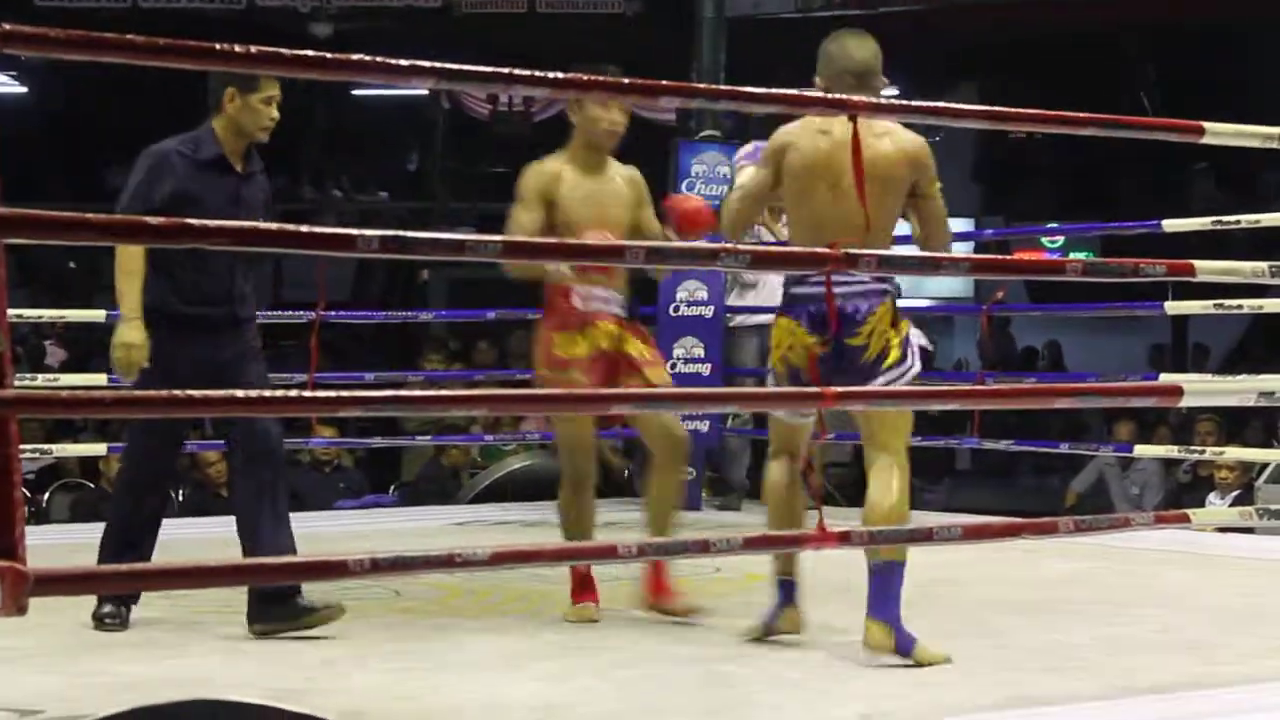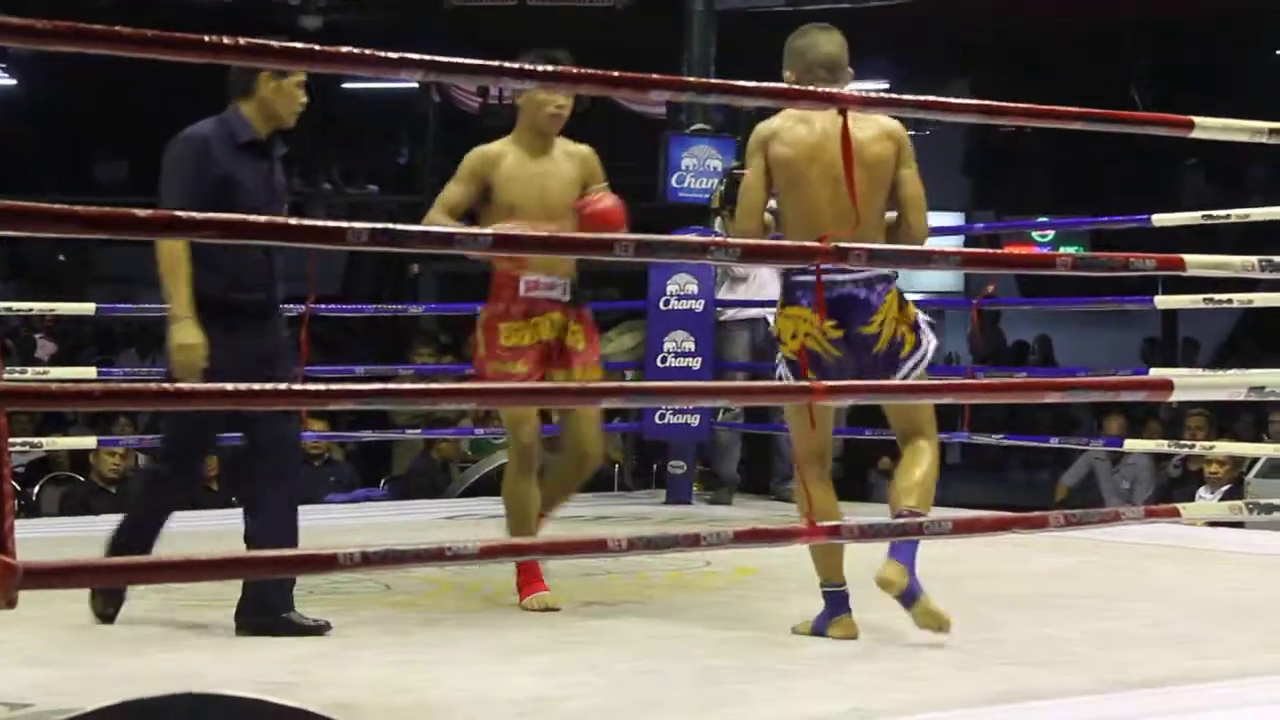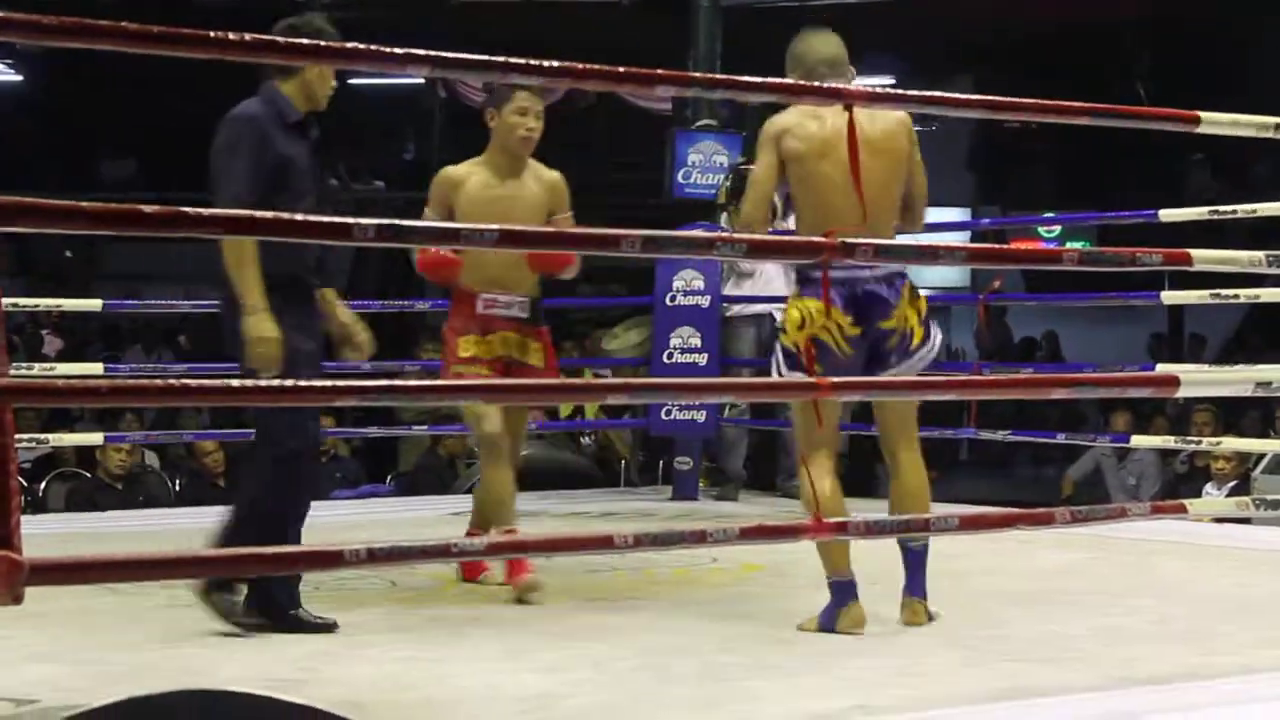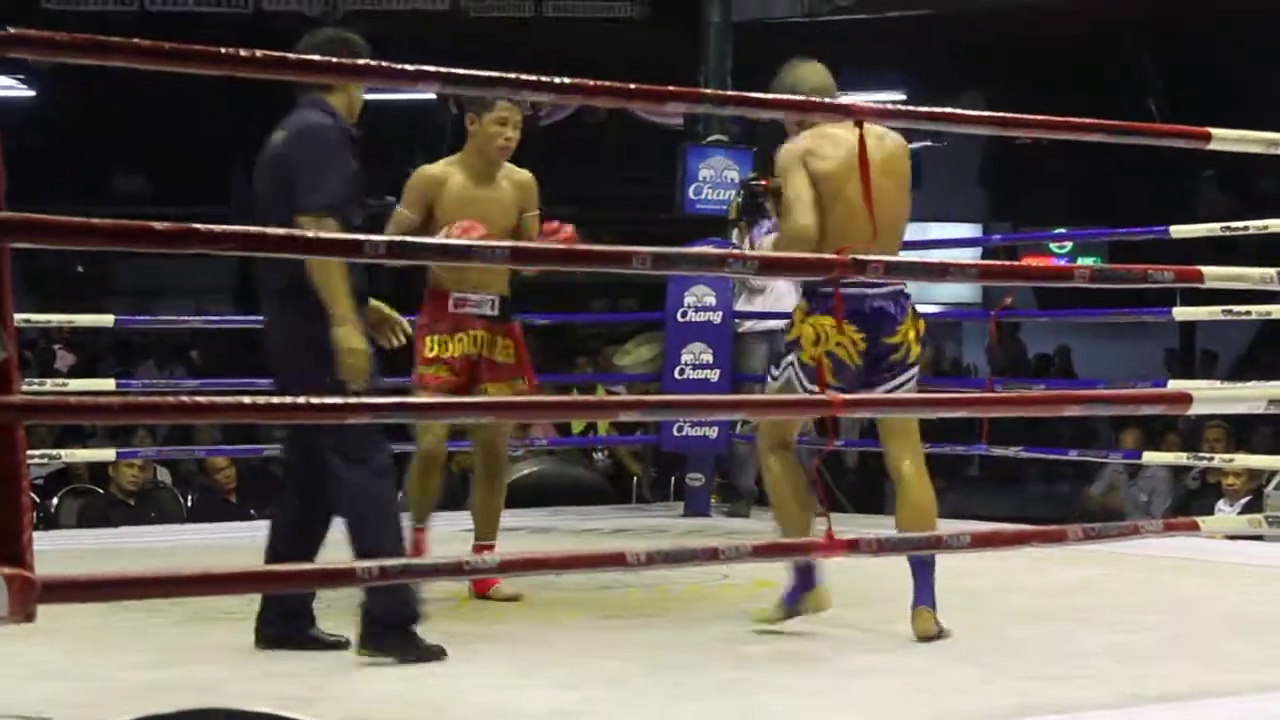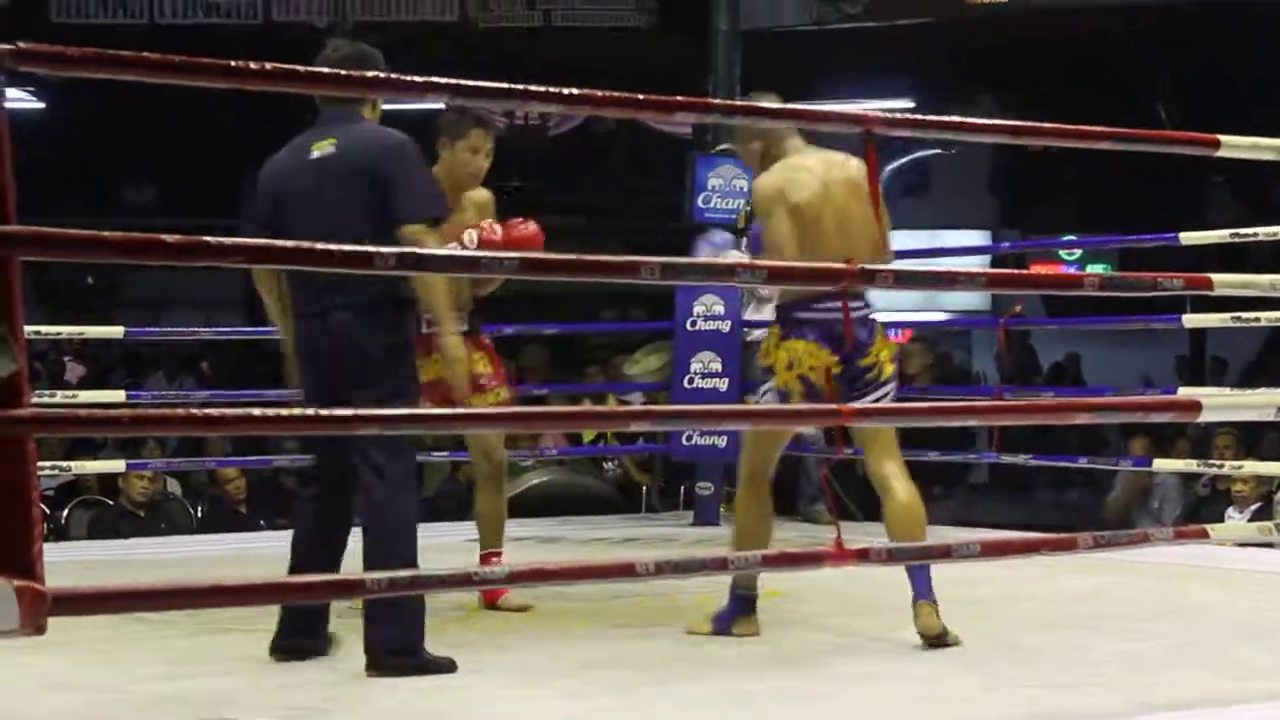
dt=0.2s
person 1, frame 1
left shoulder: (255, 176)
right shoulder: (168, 160)
right elbow: (132, 238)
right wrist: (131, 318)
left hip: (236, 340)
right hip: (179, 342)
left knee: (261, 452)
right knee: (148, 465)
left ankle: (275, 598)
right ankle: (115, 592)
person 1, frame 2
left shoulder: (271, 157)
right shoulder: (200, 145)
right elbow: (173, 234)
right wrist: (183, 320)
left hip: (261, 329)
right hip: (214, 328)
left knee: (279, 457)
right knee: (184, 454)
left ankle: (268, 604)
right ankle: (119, 564)
person 1, frame 3
left shoulder: (292, 132)
right shoulder: (249, 123)
right elbow: (236, 220)
left wrist: (334, 308)
right wrist: (256, 312)
left hip: (294, 314)
right hip: (269, 316)
left knee: (284, 443)
right knee: (293, 440)
left ankle: (271, 597)
right ankle: (233, 576)
person 1, frame 4
left shoulder: (284, 142)
right shoulder: (324, 138)
right elbow: (317, 230)
left wrist: (362, 305)
right wrist: (345, 322)
left hip: (289, 326)
right hip: (319, 331)
left knee: (309, 469)
right knee: (362, 465)
left ankle: (284, 617)
right ankle: (388, 621)
person 1, frame 5
left shoulder: (282, 165)
right shoulder: (390, 147)
left elbow: (265, 266)
right elbow: (419, 240)
left wrist: (291, 341)
right wrist: (447, 331)
left hip: (316, 336)
right hip: (378, 331)
left knee: (329, 475)
right knee: (387, 479)
left ankle: (300, 627)
right ankle: (394, 642)
person 2, frame 1
left shoulder: (787, 139)
right shoulder: (911, 147)
left elbow: (733, 226)
right elbow: (937, 243)
left wrist: (750, 177)
left hip: (802, 314)
right hip: (872, 313)
left knee: (785, 452)
right knee: (887, 464)
left ankle: (786, 601)
right ankle: (883, 619)
person 2, frame 2
left shoulder: (771, 134)
right shoulder: (890, 132)
left elbow: (746, 233)
right elbow: (914, 233)
left hip: (807, 305)
right hip: (876, 302)
left knee: (813, 460)
right knee: (920, 439)
left ankle: (836, 607)
right ankle: (901, 565)
person 2, frame 3
left shoulder: (782, 128)
right shoulder: (898, 124)
left elbow: (752, 225)
right elbow: (914, 216)
left hip: (823, 296)
right hip: (888, 290)
left knee: (817, 453)
right knee: (903, 445)
left ankle: (845, 601)
right ankle: (914, 592)
person 2, frame 4
left shoulder: (795, 149)
right shoulder: (890, 142)
left elbow: (803, 233)
left wrist: (776, 245)
left hip: (831, 313)
right hip: (889, 306)
left knee: (774, 442)
right knee: (905, 458)
left ankle: (806, 580)
right ankle: (926, 605)
person 2, frame 5
left shoulder: (772, 185)
right shoulder: (857, 169)
left hip: (801, 338)
right hip: (861, 331)
left knee: (753, 474)
right knee: (888, 471)
left ankle: (741, 608)
right ankle: (926, 608)
person 3, frame 1
left shoulder: (631, 180)
right shoulder: (543, 177)
right elbow: (515, 257)
right wrist: (561, 262)
left hip: (624, 327)
right hip: (568, 327)
left knee: (672, 438)
right knee: (578, 462)
left ankle: (657, 575)
right ankle: (582, 583)
person 3, frame 2
left shoulder: (583, 160)
right shoulder: (486, 160)
left elbow: (612, 236)
right elbow: (434, 222)
left wrist: (608, 226)
left hip: (568, 311)
right hip: (510, 312)
left knee: (588, 450)
right knee: (526, 441)
left ankle: (525, 538)
right ankle: (528, 574)
person 3, frame 3
left shoulder: (552, 185)
right shoulder: (453, 181)
left elbow: (567, 267)
right elbow: (419, 242)
left wrist: (561, 260)
right wrist: (427, 260)
left hip: (527, 325)
right hip: (472, 323)
left knee: (511, 445)
right knee: (488, 435)
left ankle: (475, 555)
right ankle: (513, 559)
person 3, frame 4
left shoulder: (521, 185)
right shoulder: (431, 179)
right elbow: (390, 242)
left wrist: (553, 251)
right wrist: (443, 244)
left hip: (498, 322)
right hip: (443, 322)
left knee: (496, 450)
right knee: (431, 444)
left ankle: (484, 568)
right ankle: (416, 545)
person 3, frame 5
left shoulder: (483, 203)
left wrist: (505, 257)
right wrist: (461, 246)
left hip: (470, 337)
right hip: (419, 339)
left knee: (493, 458)
left ankle: (492, 579)
person 4, frame 1
left shoulder: (789, 225)
right elbow: (749, 276)
left wrist: (772, 226)
right wrist: (756, 226)
right hip: (747, 324)
right knee: (741, 408)
right ankle: (734, 487)
person 4, frame 2
right shoulder: (726, 222)
right elbow: (739, 268)
left wrist: (767, 221)
left hip: (779, 317)
right hip: (738, 318)
left ankle: (784, 478)
right ankle: (724, 480)
person 4, frame 3
left shoulder: (788, 215)
right shoulder: (731, 219)
right elbow: (745, 264)
left wrist: (773, 216)
right wrist: (743, 215)
left hip: (784, 314)
right hip: (744, 314)
left ankle: (789, 475)
right ankle: (731, 477)
person 4, frame 4
right shoulder: (746, 233)
right elbow: (755, 279)
left wrist: (778, 227)
right wrist: (756, 230)
right hip: (756, 329)
right ankle: (742, 492)
person 4, frame 5
right shoulder: (751, 244)
right elbow: (764, 290)
right wrist: (759, 241)
right hip: (763, 338)
left knee: (809, 423)
left ankle: (813, 501)
